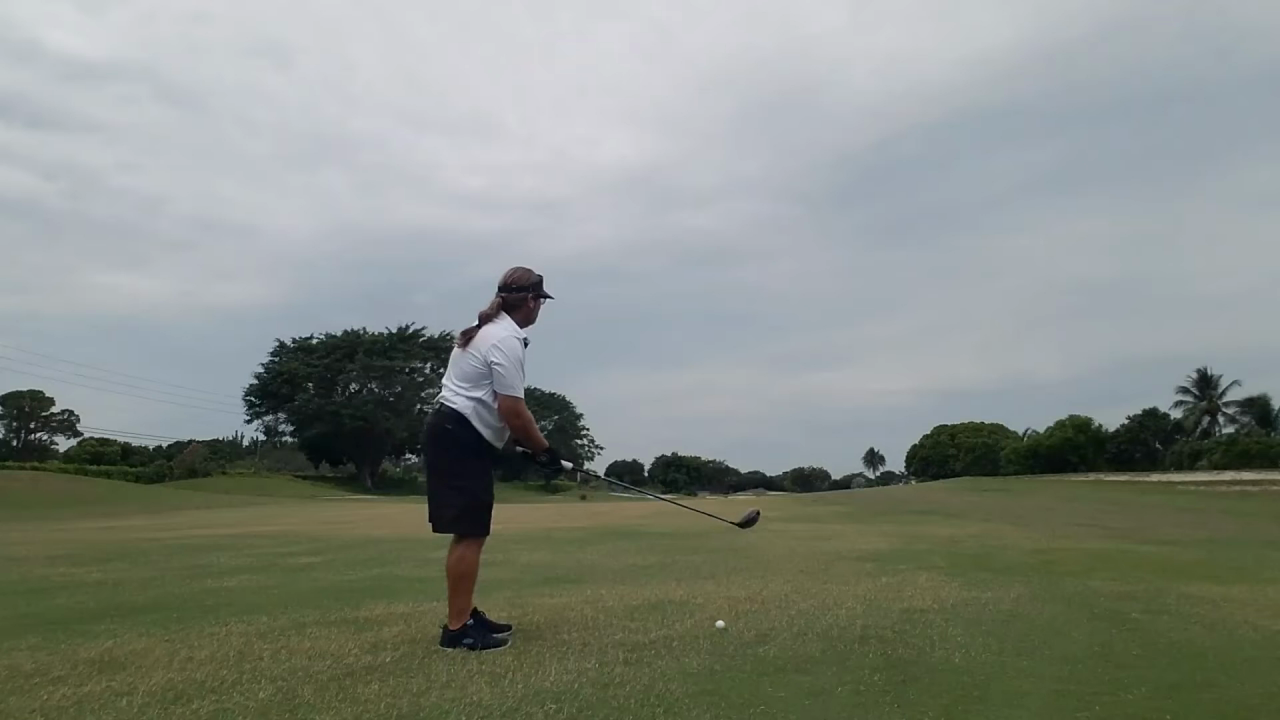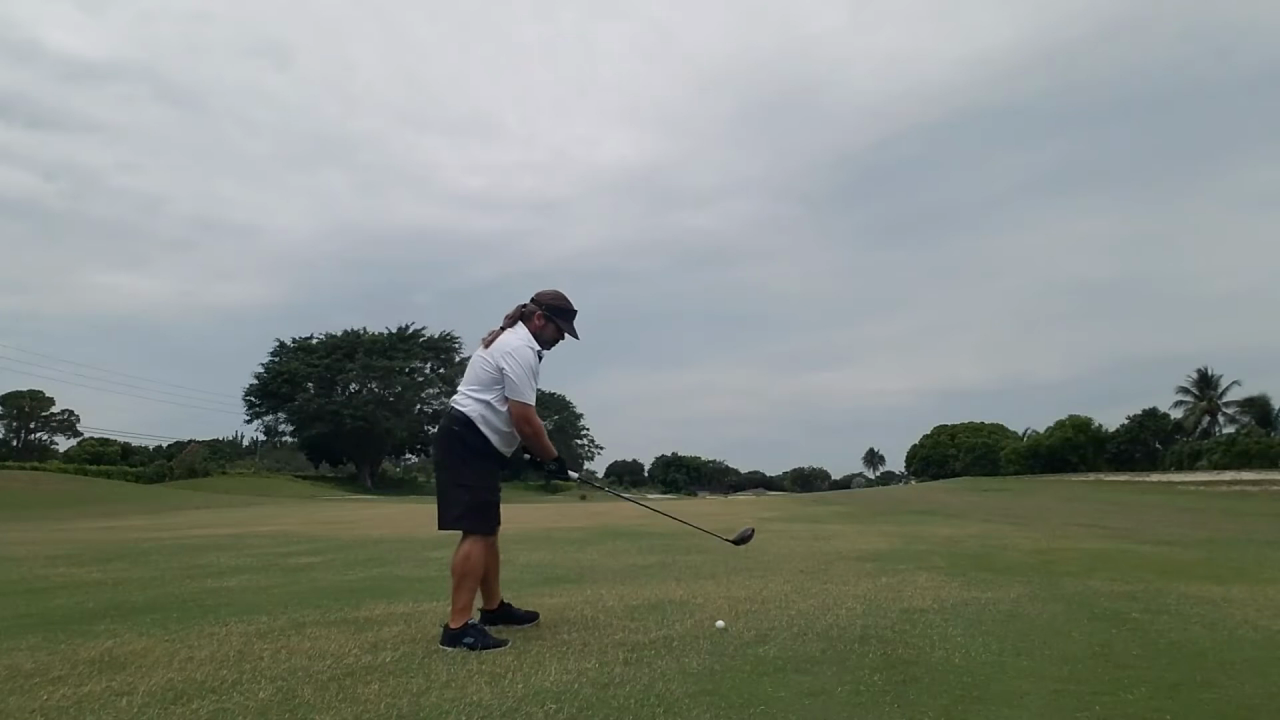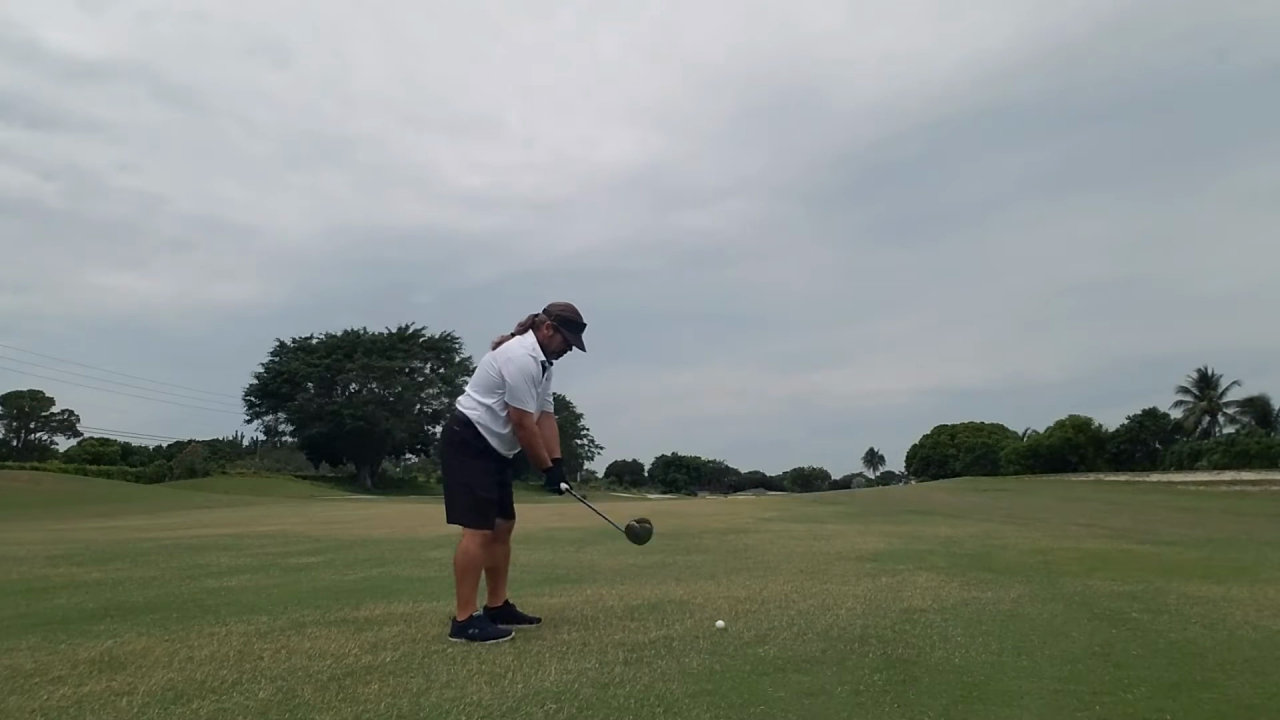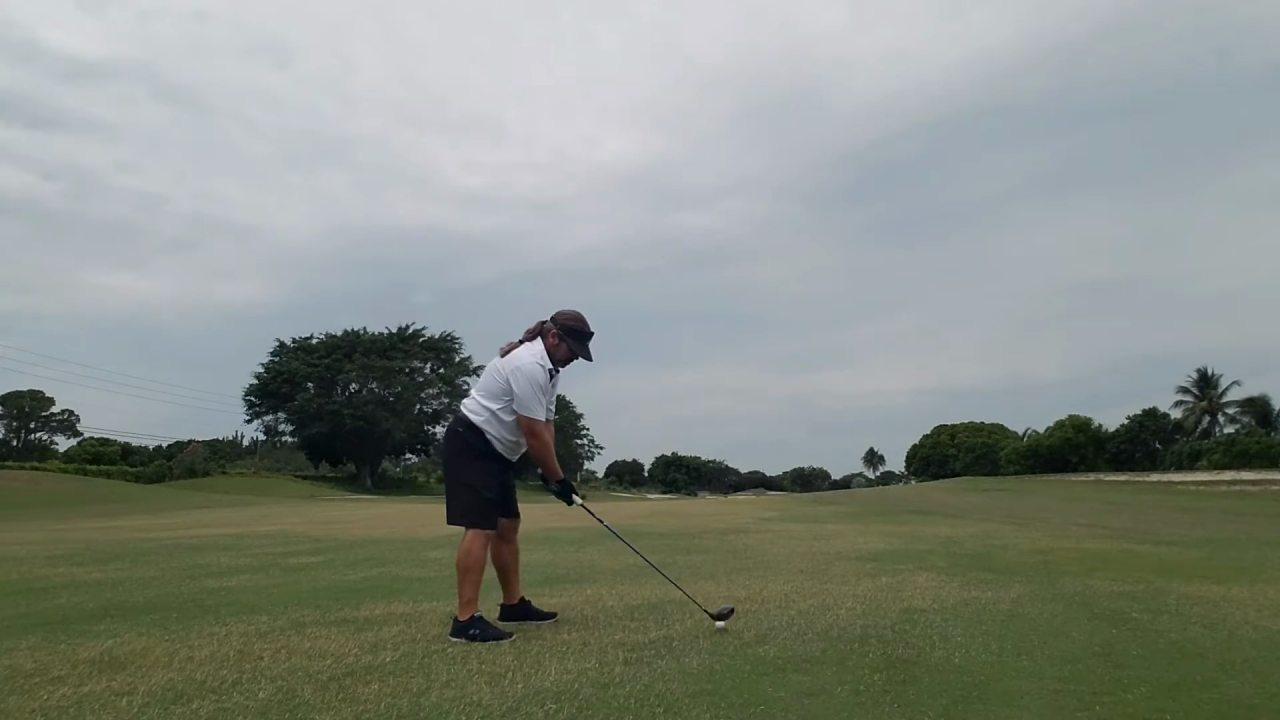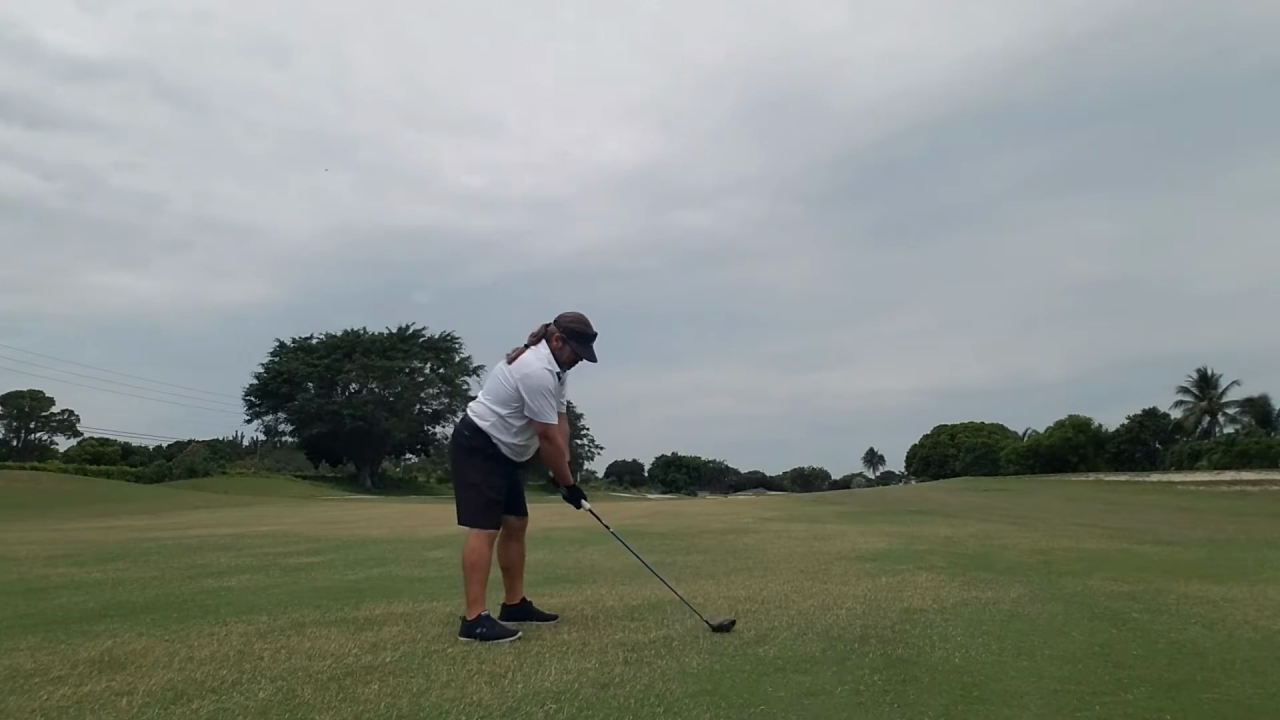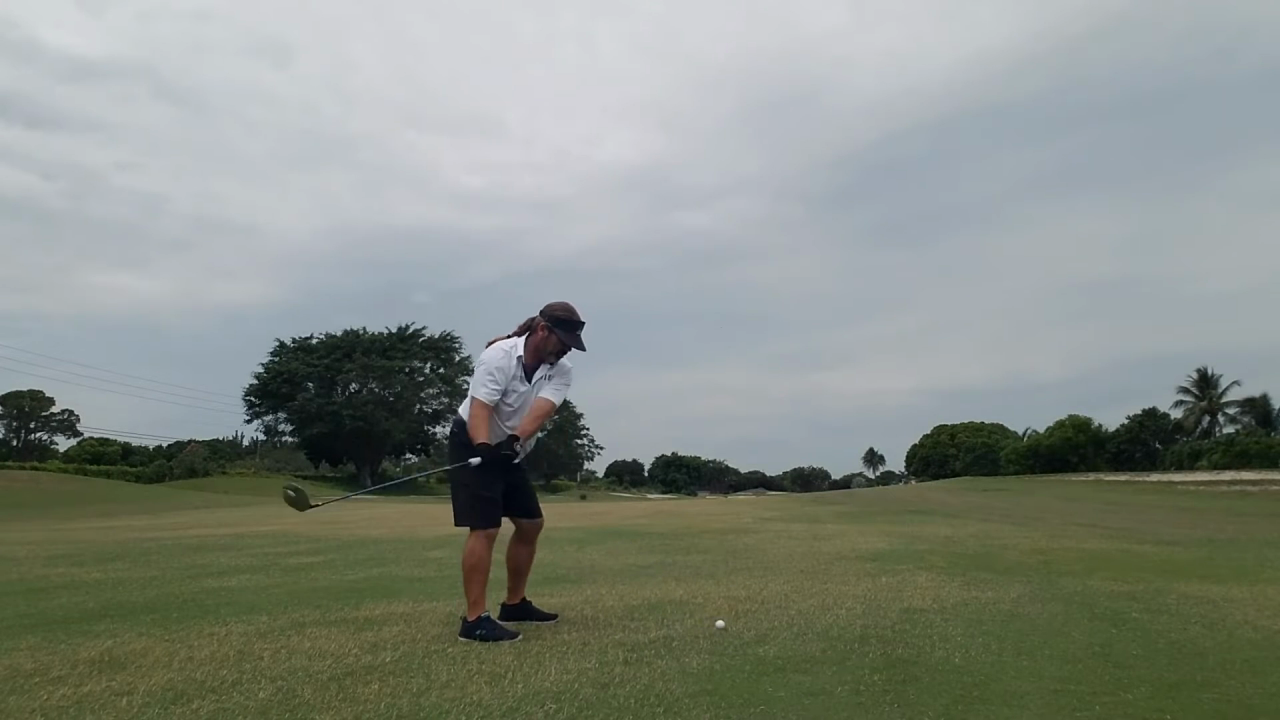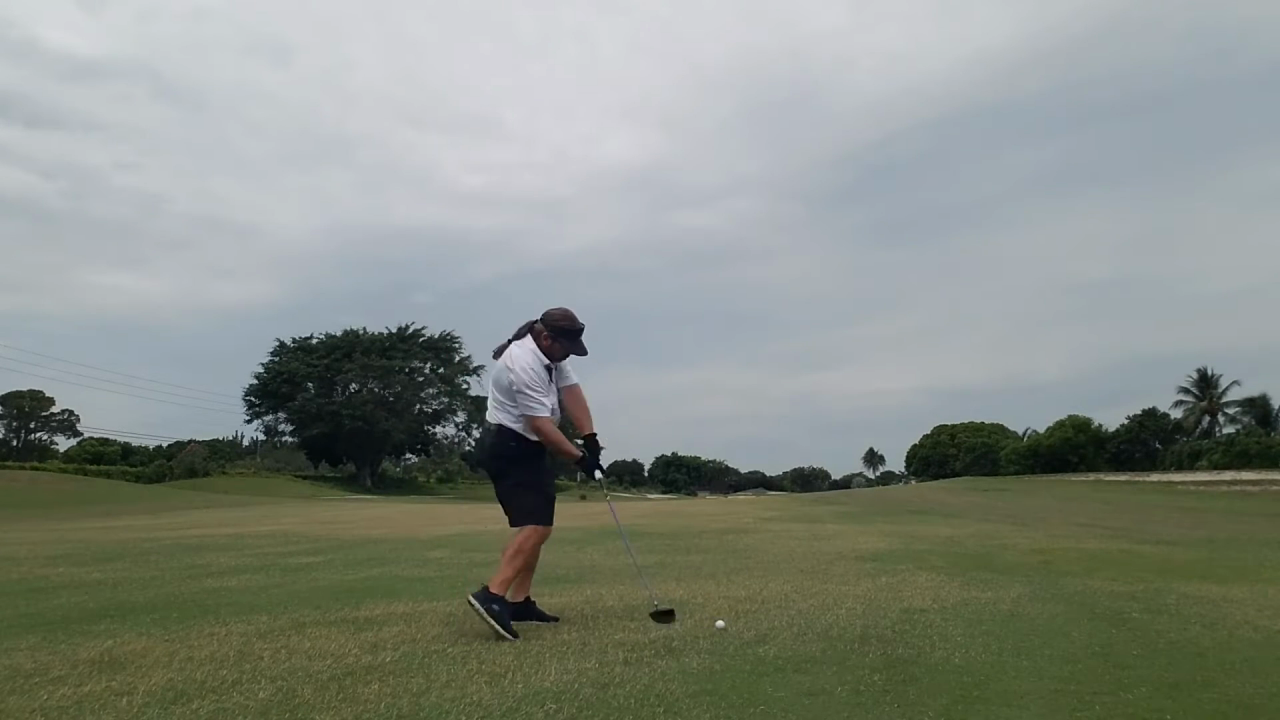
dt=0.7s
person 1, frame 1
left shoulder: (490, 330)
right shoulder: (507, 341)
right elbow: (513, 412)
left wrist: (532, 442)
right wrist: (543, 450)
left hip: (454, 436)
right hip: (462, 441)
left knee: (470, 533)
right knee: (469, 534)
left ankle: (465, 615)
right ankle: (456, 628)
person 1, frame 2
left shoulder: (516, 344)
right shoulder: (520, 350)
left elbow: (518, 416)
right elbow: (524, 419)
left wrist: (538, 453)
right wrist: (553, 458)
left hip: (477, 446)
right hip: (466, 444)
left knee: (488, 530)
right knee: (475, 532)
left ankle: (493, 607)
right ankle: (458, 627)
person 1, frame 3
left shoulder: (541, 362)
right shoulder: (521, 357)
left elbow: (545, 417)
right elbow: (523, 426)
left wrist: (557, 463)
right wrist: (546, 468)
left hip: (491, 448)
right hip: (468, 443)
left knee: (501, 526)
right knee: (478, 528)
left ankle: (497, 606)
right ankle: (464, 620)
person 1, frame 4
left shoulder: (548, 367)
right shoulder: (529, 365)
left elbow: (545, 425)
right elbow: (534, 435)
left wrist: (547, 471)
right wrist: (558, 479)
left hip: (494, 450)
right hip: (470, 445)
left knee: (507, 526)
right knee: (480, 529)
left ankle: (513, 604)
right ankle: (466, 620)
person 1, frame 5
left shoulder: (555, 368)
right shoulder: (536, 370)
left elbow: (559, 424)
right elbow: (547, 436)
left wrist: (563, 467)
right wrist: (568, 483)
left hip: (502, 452)
right hip: (476, 447)
left knee: (516, 524)
right knee: (484, 529)
left ankle: (514, 603)
right ankle: (474, 619)
person 1, frame 6
left shoulder: (561, 371)
right shoulder: (500, 355)
left elbow: (541, 409)
right elbow: (479, 408)
left wrist: (514, 441)
right wrist: (484, 446)
left hip: (510, 455)
right hip: (473, 448)
left knee: (530, 524)
right knee: (484, 529)
left ankle: (514, 603)
right ankle: (475, 619)
person 1, frame 7
left shoulder: (552, 358)
right shoulder: (523, 365)
left elbow: (573, 396)
right elbow: (542, 427)
left wrist: (590, 439)
right wrist: (577, 456)
left hip: (517, 449)
right hip: (513, 449)
left knee: (535, 523)
right knee: (536, 524)
left ankle: (519, 600)
right ankle: (493, 595)
